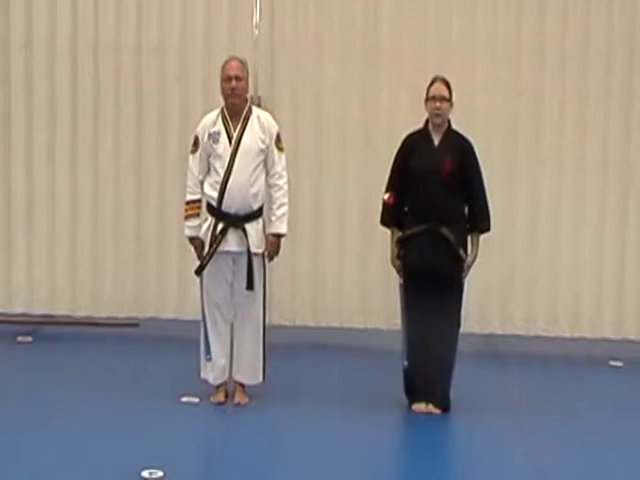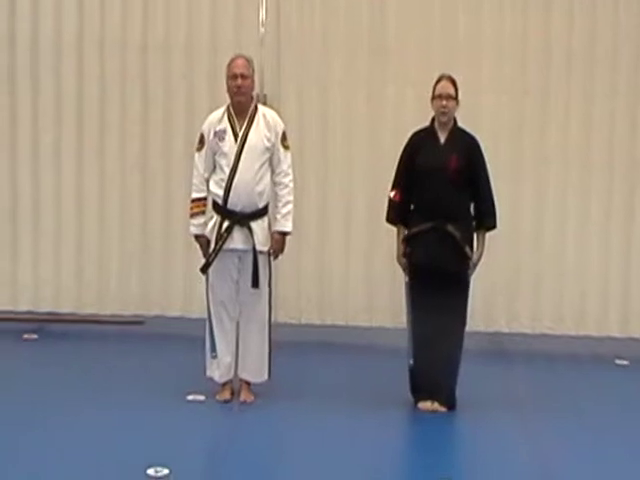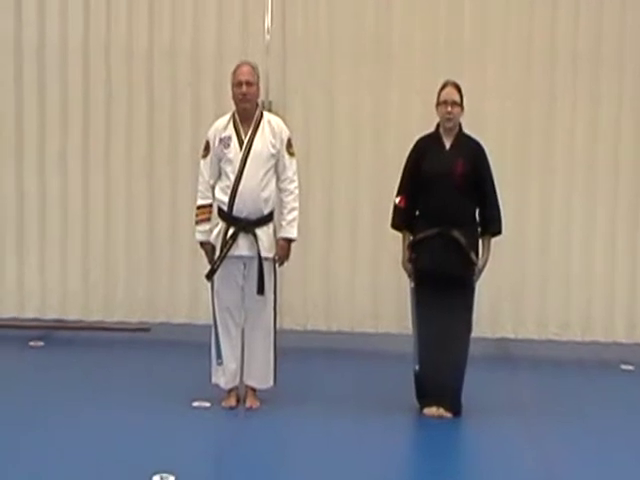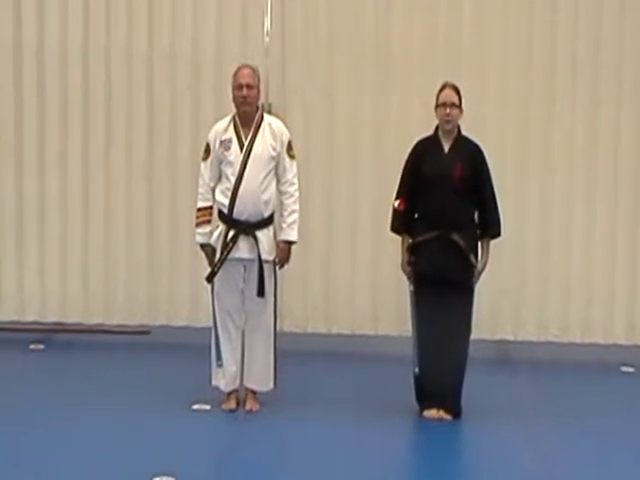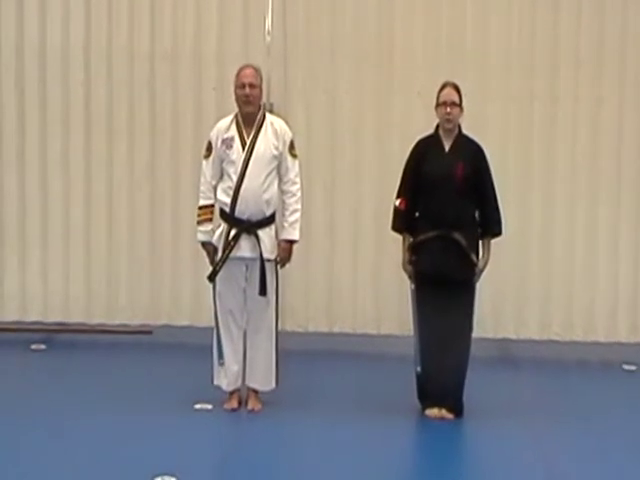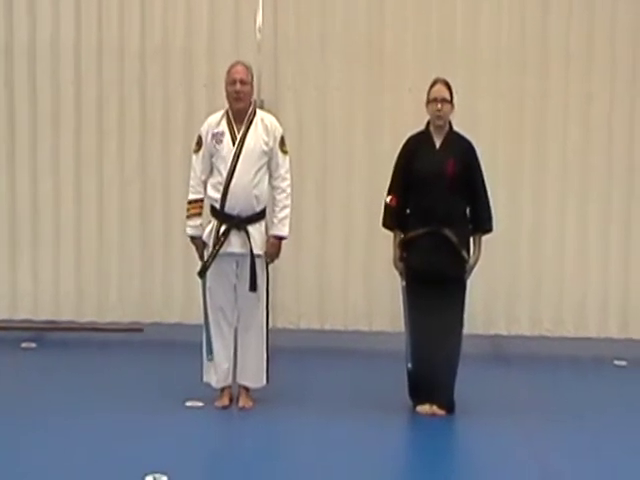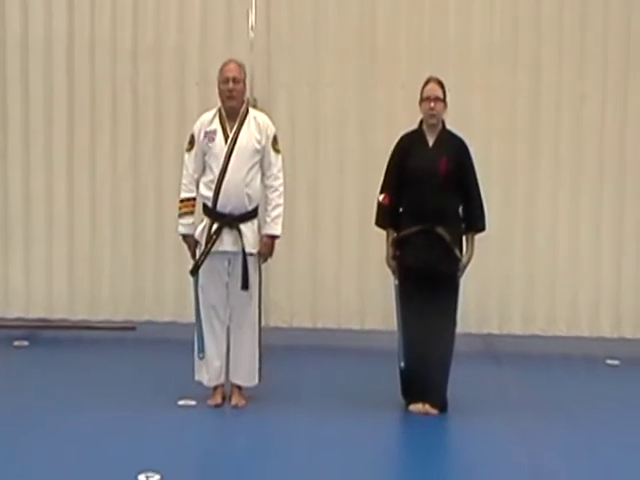
dt=0.4s
person 1, frame 1
left shoulder: (266, 124)
right shoulder: (207, 126)
left elbow: (278, 180)
right elbow: (194, 181)
left wrist: (276, 229)
right wrist: (193, 230)
left hip: (252, 230)
right hip: (216, 229)
left knee: (249, 309)
right knee: (216, 307)
left ankle: (242, 382)
right ankle: (219, 381)
person 1, frame 2
left shoulder: (272, 122)
right shoulder: (213, 124)
left elbow: (284, 178)
right elbow: (200, 179)
left wrist: (282, 227)
right wrist: (199, 227)
left hip: (257, 228)
right hip: (221, 227)
left knee: (254, 306)
right knee: (221, 305)
left ankle: (247, 380)
right ankle: (224, 379)
person 1, frame 3
left shoulder: (277, 129)
right shoulder: (218, 131)
left elbow: (289, 185)
right elbow: (205, 186)
left wrist: (286, 234)
right wrist: (204, 234)
left hip: (262, 235)
right hip: (227, 234)
left knee: (259, 313)
right knee: (226, 312)
left ankle: (253, 386)
right ankle: (230, 385)
person 1, frame 4
left shoulder: (277, 131)
right shoulder: (218, 133)
left elbow: (289, 187)
right elbow: (205, 188)
left wrist: (287, 237)
right wrist: (204, 237)
left hip: (262, 237)
right hip: (227, 236)
left knee: (260, 315)
right knee: (227, 314)
left ankle: (253, 388)
right ankle: (230, 388)
person 1, frame 5
left shoulder: (279, 131)
right shoulder: (221, 131)
left elbow: (291, 187)
right elbow: (207, 187)
left wrist: (288, 236)
right wrist: (206, 235)
left hip: (264, 236)
right hip: (229, 235)
left knee: (261, 315)
right knee: (228, 313)
left ankle: (255, 388)
right ankle: (232, 387)
person 1, frame 6
left shoulder: (270, 127)
right shoulder: (211, 127)
left elbow: (282, 182)
right elbow: (197, 181)
left wrist: (278, 232)
right wrist: (195, 229)
left hip: (255, 232)
right hip: (219, 230)
left knee: (252, 311)
right knee: (219, 310)
left ankle: (246, 386)
right ankle: (223, 384)
person 1, frame 7
left shoulder: (262, 125)
right shoulder: (203, 125)
left elbow: (274, 182)
right elbow: (189, 179)
left wrist: (271, 231)
right wrist: (187, 228)
left hip: (247, 231)
right hip: (211, 229)
left knee: (244, 310)
right knee: (212, 308)
left ankle: (239, 384)
right ankle: (216, 383)
person 2, frame 1
left shoulder: (462, 147)
right shoulder: (411, 144)
left elbow: (476, 197)
right elbow: (395, 194)
left wrist: (474, 244)
right wrist: (394, 241)
left hip: (450, 242)
right hip: (416, 241)
left knee: (445, 319)
right knee: (416, 317)
left ankle: (438, 394)
right ankle: (418, 392)
person 2, frame 2
left shoulder: (468, 145)
right shoulder: (417, 142)
left elbow: (482, 195)
right elbow: (401, 192)
left wrist: (480, 242)
right wrist: (400, 239)
left hip: (456, 240)
right hip: (422, 238)
left knee: (451, 317)
right knee: (423, 315)
left ankle: (444, 392)
right ankle: (424, 390)
person 2, frame 3
left shoulder: (473, 151)
right shoulder: (422, 148)
left elbow: (487, 201)
right elbow: (406, 198)
left wrist: (485, 248)
right wrist: (406, 245)
left hip: (462, 245)
right hip: (427, 244)
left knee: (457, 323)
right knee: (428, 321)
left ankle: (449, 398)
right ankle: (429, 396)
person 2, frame 4
left shoulder: (472, 153)
right shoulder: (421, 151)
left elbow: (486, 203)
right elbow: (405, 200)
left wrist: (484, 250)
right wrist: (405, 247)
left hip: (461, 248)
right hip: (426, 247)
left knee: (456, 326)
right knee: (427, 325)
left ankle: (449, 400)
right ankle: (429, 398)
person 2, frame 5
left shoulder: (473, 152)
right shoulder: (422, 150)
left elbow: (487, 202)
right elbow: (406, 199)
left wrist: (485, 249)
right wrist: (406, 246)
left hip: (462, 247)
right hip: (427, 246)
left knee: (458, 325)
right knee: (429, 324)
left ankle: (451, 399)
right ankle: (431, 397)
person 2, frame 6
left shoulder: (464, 149)
right shoulder: (413, 146)
left elbow: (477, 198)
right elbow: (397, 196)
left wrist: (476, 244)
right wrist: (397, 243)
left hip: (453, 244)
right hip: (418, 242)
left knee: (449, 321)
right knee: (420, 320)
left ankle: (442, 396)
right ankle: (422, 394)
person 2, frame 7
left shoulder: (457, 147)
right shoulder: (406, 145)
left elbow: (470, 197)
right elbow: (390, 194)
left wrist: (469, 243)
right wrist: (390, 241)
left hip: (446, 242)
right hip: (411, 241)
left knee: (441, 320)
right knee: (413, 318)
left ankle: (435, 394)
right ankle: (415, 392)
